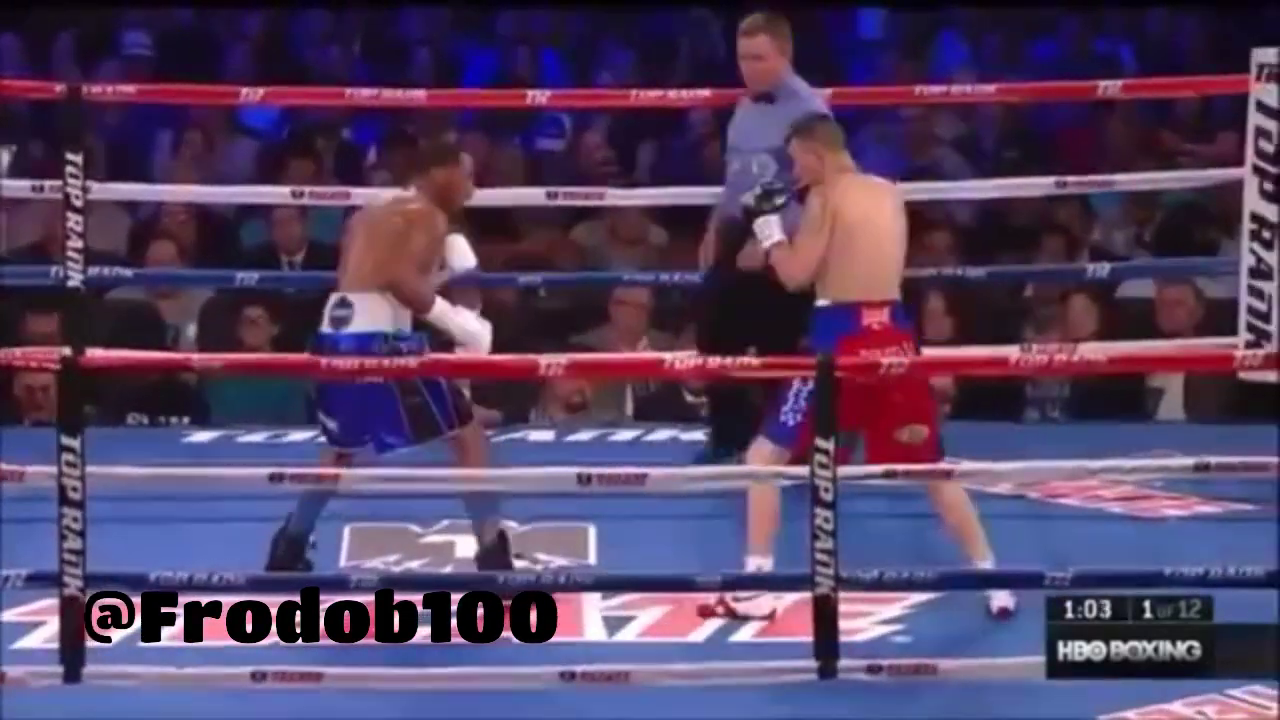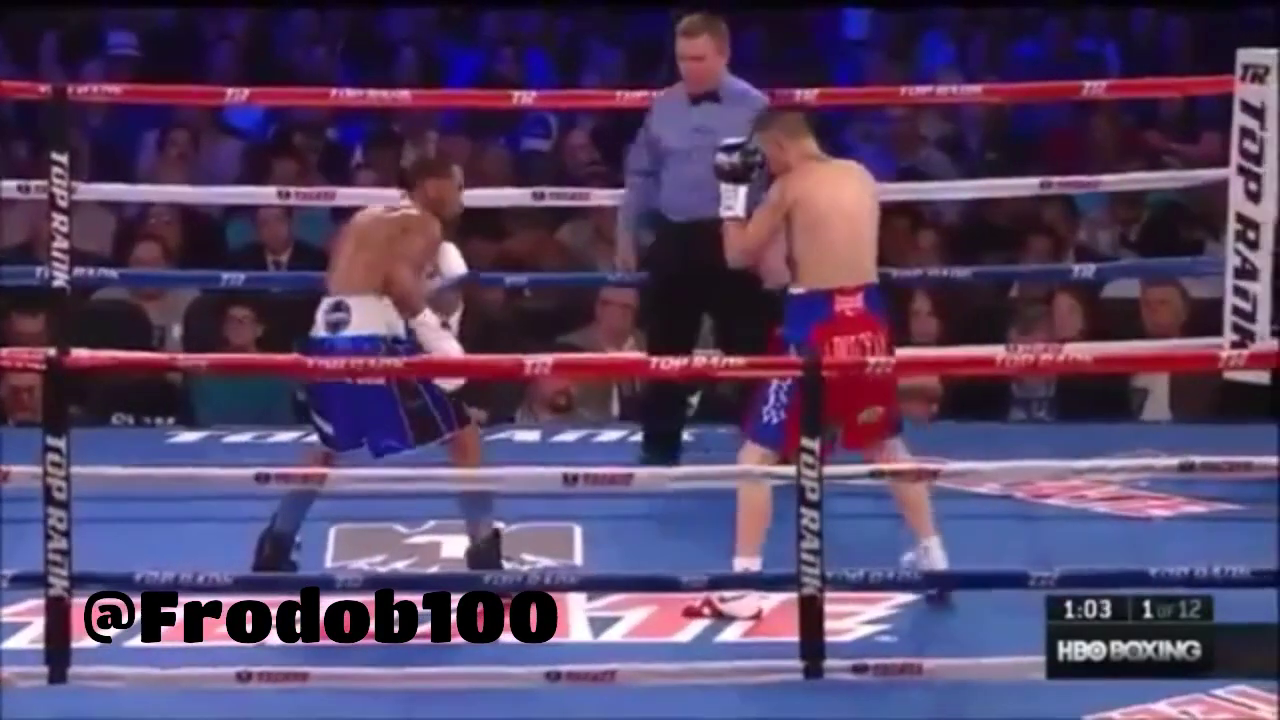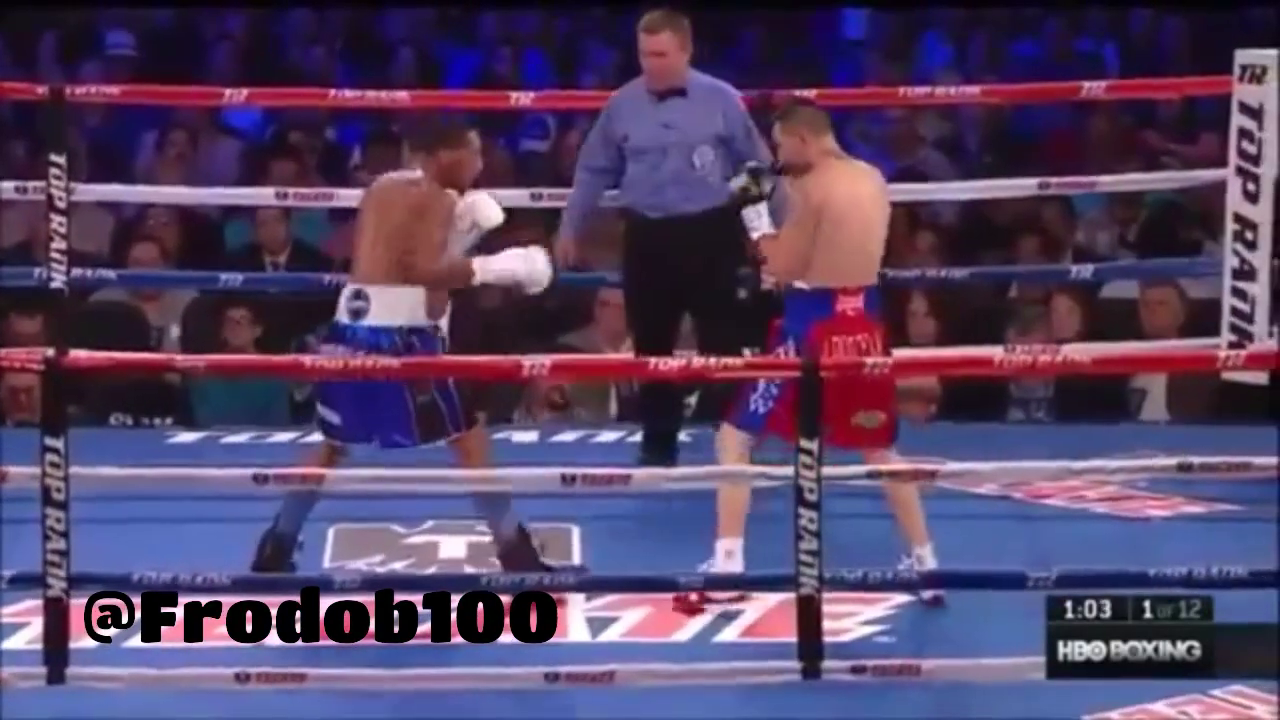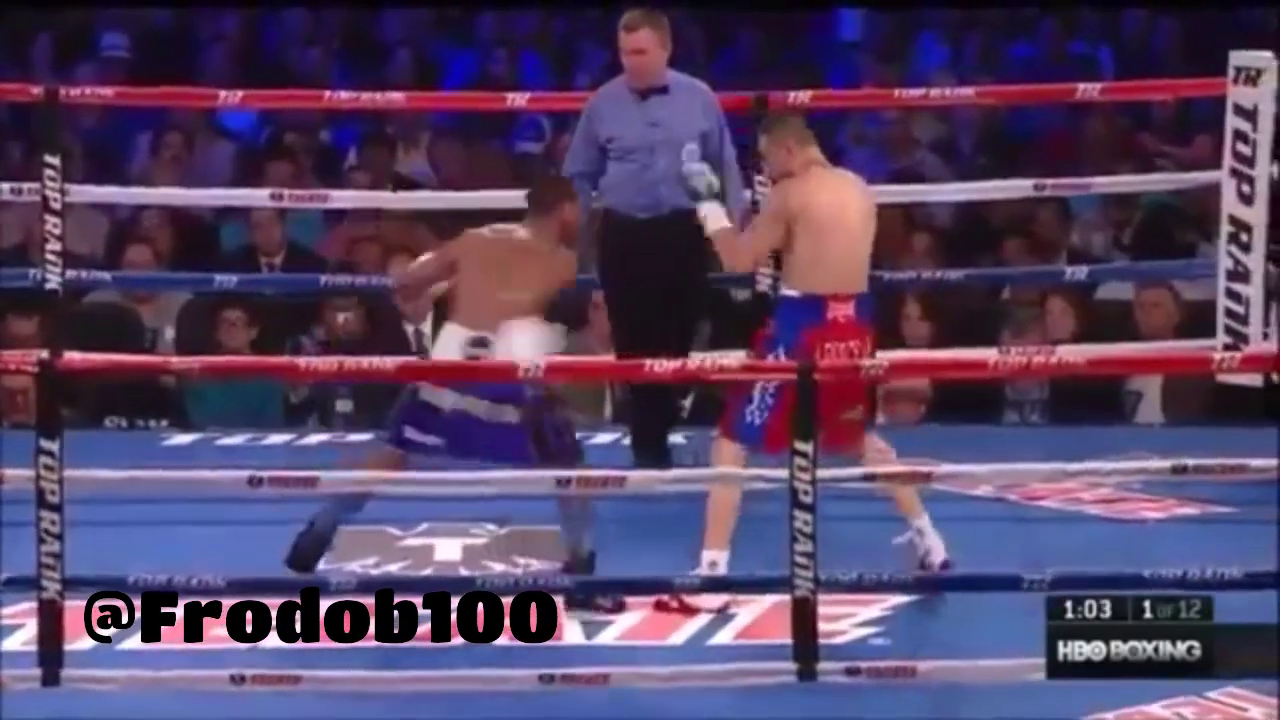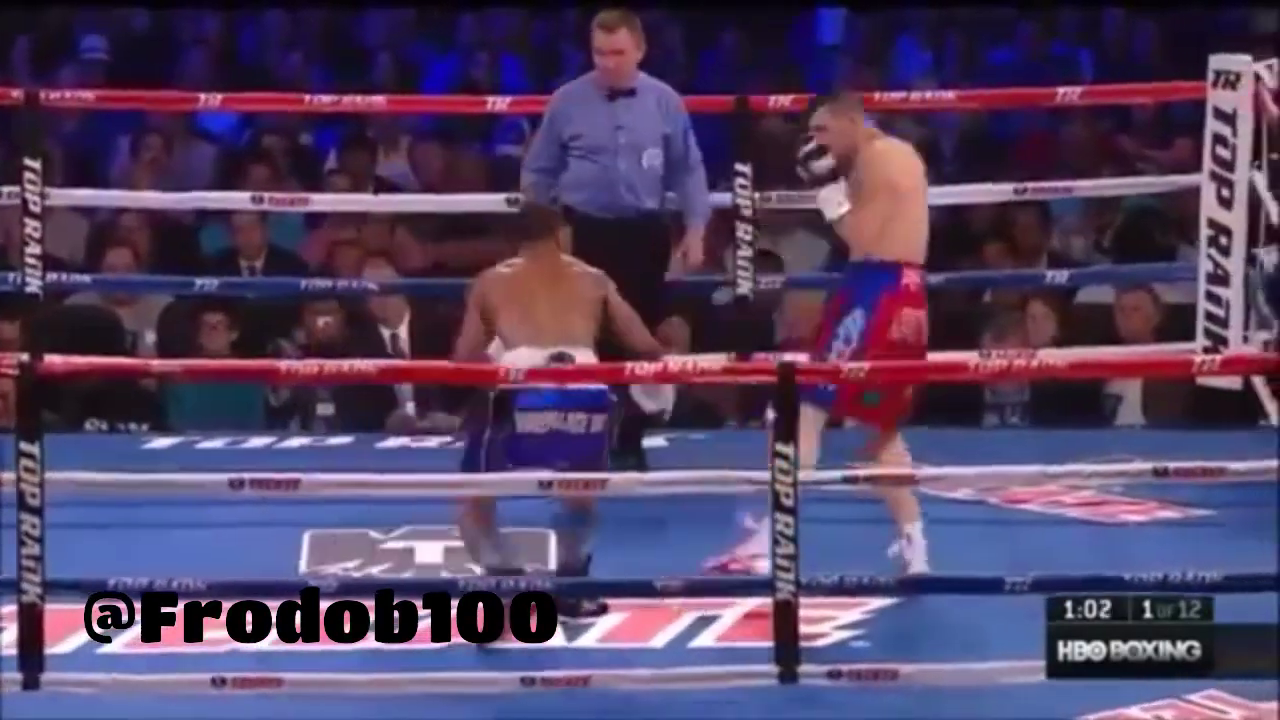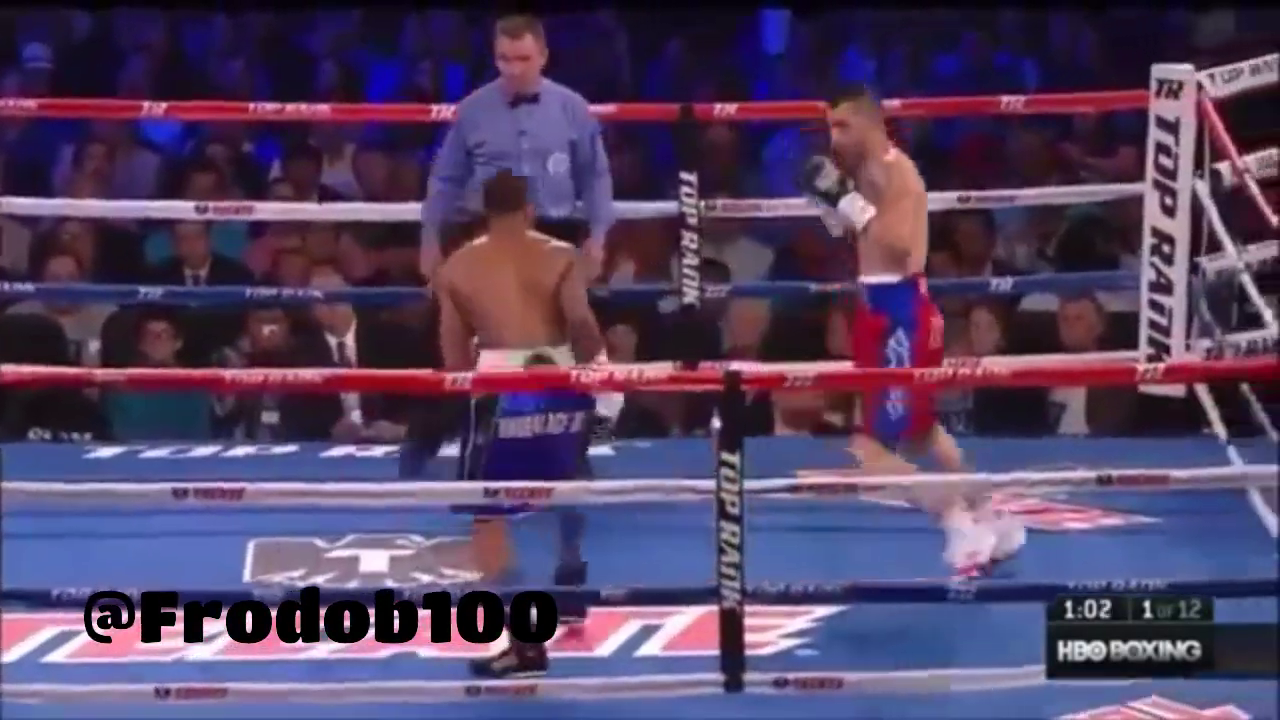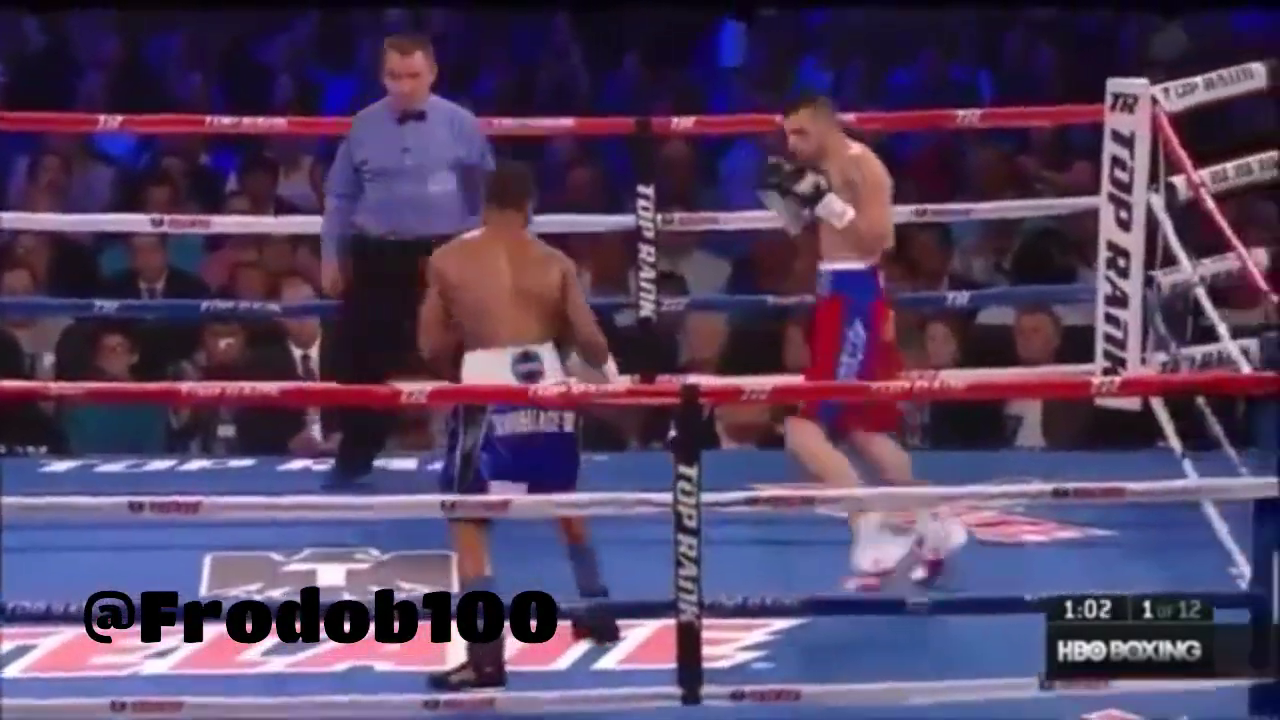
dt=0.3s
person 1, frame 1
left shoulder: (826, 196)
right shoulder: (890, 194)
left elbow: (797, 274)
left wrist: (765, 222)
left hip: (840, 339)
right hip: (893, 337)
left knee: (765, 456)
right knee: (927, 465)
left ankle: (755, 587)
right ankle: (993, 582)
person 1, frame 2
left shoulder: (791, 186)
right shoulder: (860, 176)
left elbow: (739, 256)
left wrist: (732, 189)
left hip: (815, 327)
right hip: (868, 323)
left knee: (757, 455)
right knee: (886, 442)
left ankle: (742, 587)
right ankle: (932, 555)
person 1, frame 3
left shoulder: (812, 187)
right shoulder: (874, 179)
left elbow: (781, 269)
left wrist: (753, 209)
left hip: (812, 323)
right hip: (864, 322)
left knee: (735, 436)
right knee: (879, 449)
left ankle: (725, 566)
right ankle: (924, 565)
person 1, frame 4
left shoulder: (790, 194)
right shoulder: (858, 188)
left elbow: (740, 259)
left wrist: (706, 202)
left hip: (803, 329)
right hip: (853, 327)
left knee: (731, 447)
right knee: (861, 436)
left ankle: (710, 576)
right ankle: (928, 542)
person 1, frame 5
left shoulder: (877, 158)
right shoulder: (901, 154)
left elbow: (865, 235)
left wrist: (828, 188)
right wrist: (832, 182)
left hip: (875, 302)
right hip: (908, 303)
left knee: (806, 414)
right knee: (883, 429)
left ankle: (766, 540)
right ankle: (912, 549)
person 1, frame 6
left shoulder: (893, 171)
right shoulder: (873, 172)
left elbow: (897, 245)
right elbow: (864, 247)
left wrist: (847, 200)
right wrist: (832, 204)
left hip: (898, 316)
right hip: (882, 308)
left knee: (873, 447)
right knee: (919, 430)
left ankle: (966, 534)
right ankle: (993, 527)
person 1, frame 7
left shoulder: (860, 164)
right shoulder: (825, 172)
left elbow: (879, 239)
left wrist: (825, 198)
right wrist: (786, 202)
left hip: (856, 306)
right hip: (837, 299)
left knee: (803, 430)
right knee: (866, 431)
left ankle: (872, 537)
right ankle: (938, 528)
person 2, frame 1
left shoulder: (372, 212)
right shoulder: (429, 215)
right elbow: (401, 278)
left wrist: (441, 264)
right wrist: (455, 318)
left hip: (334, 337)
right hip: (380, 340)
left knee: (344, 449)
right knee: (468, 438)
left ankle: (288, 547)
right ankle: (493, 558)
person 2, frame 2
left shoulder: (365, 219)
right shoulder: (424, 223)
right elbow: (398, 278)
left wrist: (430, 273)
right wrist: (439, 340)
left hip: (325, 339)
right hip: (374, 343)
left knee: (330, 449)
right knee: (464, 440)
left ankle: (274, 549)
right ankle: (484, 557)
person 2, frame 3
left shoulder: (383, 186)
right shoulder: (438, 197)
right elbow: (428, 269)
left wrist: (465, 222)
right wrist: (506, 265)
left hip: (347, 328)
right hip: (400, 333)
left knee: (334, 445)
right knee: (471, 441)
left ankle: (275, 548)
right ankle: (515, 555)
person 2, frame 4
left shoulder: (479, 240)
right shoulder: (557, 260)
left elbow: (405, 283)
left wrist: (438, 274)
right hip: (506, 383)
left knee: (391, 457)
right knee: (568, 468)
left ankle: (312, 543)
right ankle: (580, 579)
person 2, frame 5
left shoulder: (491, 282)
right shoulder: (591, 279)
left elbow: (466, 357)
right elbow: (641, 344)
left hip: (521, 398)
right hip: (586, 397)
left knee: (475, 506)
right ankle: (574, 580)
person 2, frame 6
left shoulder: (455, 269)
right shoulder: (562, 255)
left elbow: (454, 359)
right elbow: (581, 322)
right wrist: (595, 363)
left hip: (501, 397)
right hip: (560, 390)
left knee: (487, 520)
left ankle: (525, 641)
right ankle: (570, 585)
person 2, frame 7
left shoulder: (447, 260)
right shoulder: (558, 264)
left elbow: (432, 345)
right elbow: (590, 341)
right wrist: (604, 366)
left hip: (490, 395)
right hip: (548, 391)
left knee: (468, 523)
right knee: (561, 501)
left ankle: (486, 656)
right ankle: (597, 612)
person 3, frame 1
left shoulder: (806, 109)
right shoulder: (745, 108)
right wrist: (715, 227)
right hip: (736, 239)
left knee: (778, 350)
right knee: (715, 338)
right ankle: (728, 433)
person 3, frame 2
left shoulder: (754, 107)
right shoulder: (663, 106)
right elbow: (642, 175)
right wrist: (626, 231)
right hip: (674, 241)
left knee: (747, 351)
right knee: (665, 349)
right ankle: (659, 446)
person 3, frame 3
left shoulder: (722, 99)
right shoulder: (622, 104)
left elbow: (753, 167)
right elbow: (594, 171)
right wrist: (569, 229)
left hip: (708, 234)
right hip: (647, 236)
left knee: (721, 343)
right knee: (651, 345)
right ankle: (659, 444)
person 3, frame 4
left shoulder: (700, 98)
right shoulder: (603, 103)
left elbow: (724, 166)
right elbow: (578, 176)
left wrist: (733, 224)
left hip: (684, 233)
right hip: (626, 236)
left knee: (677, 343)
right knee: (636, 345)
left ankle: (656, 439)
right ankle: (648, 445)
person 3, frame 5
left shoulder: (665, 101)
right shoulder: (567, 101)
left elbow: (690, 167)
right elbow: (538, 171)
left wrist: (695, 230)
left hip: (644, 243)
right hip: (583, 234)
left ankle: (627, 441)
person 3, frame 6
left shoulder: (572, 109)
right shoulder: (473, 110)
left elbow: (595, 177)
right elbow: (445, 180)
left wrist: (596, 236)
right wrist: (431, 240)
left hip: (552, 236)
person 3, frame 7
left shoulder: (462, 126)
right shoulder: (364, 127)
left elbow: (485, 196)
right elbow: (340, 197)
right wrist: (331, 255)
right hip: (376, 257)
right knee: (357, 362)
right ankle: (355, 456)
